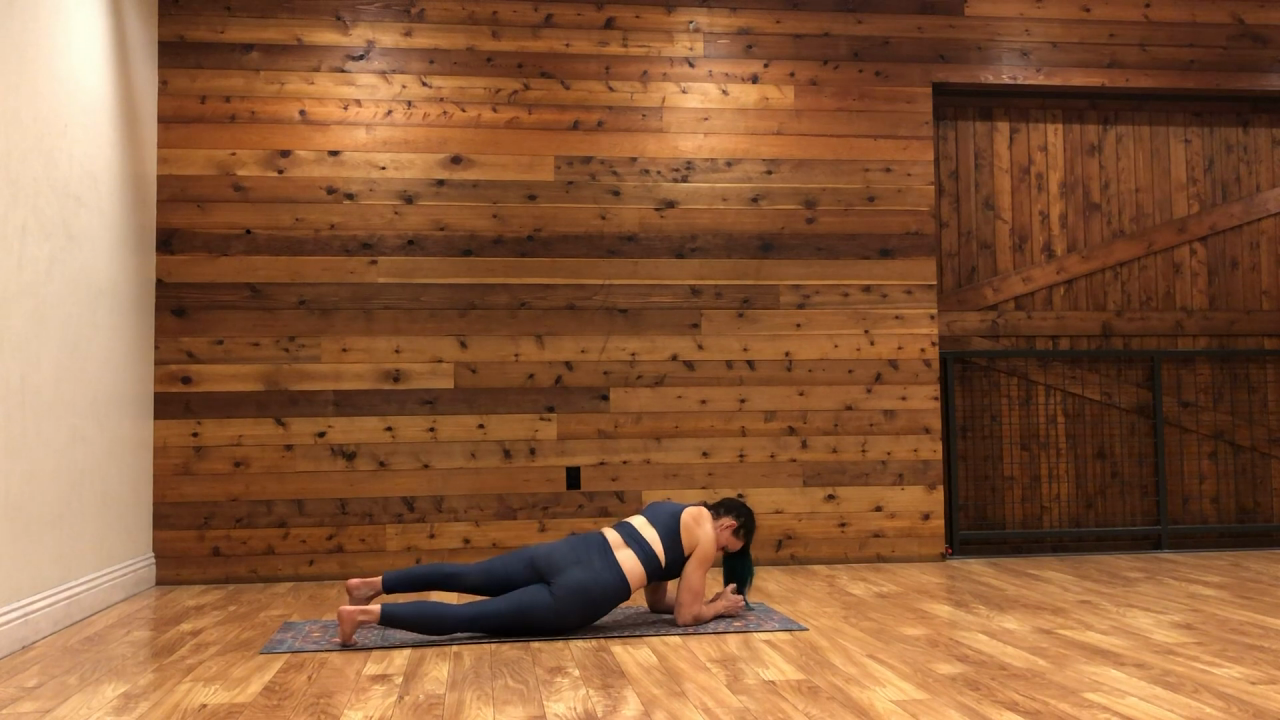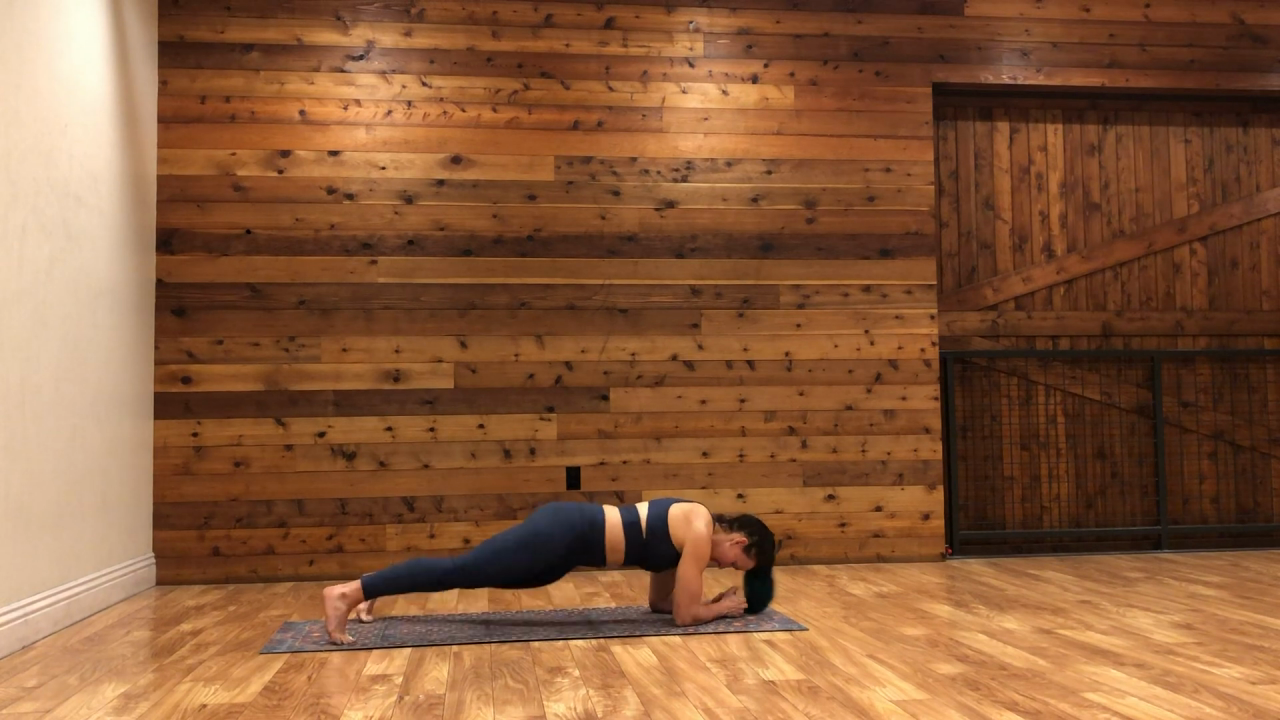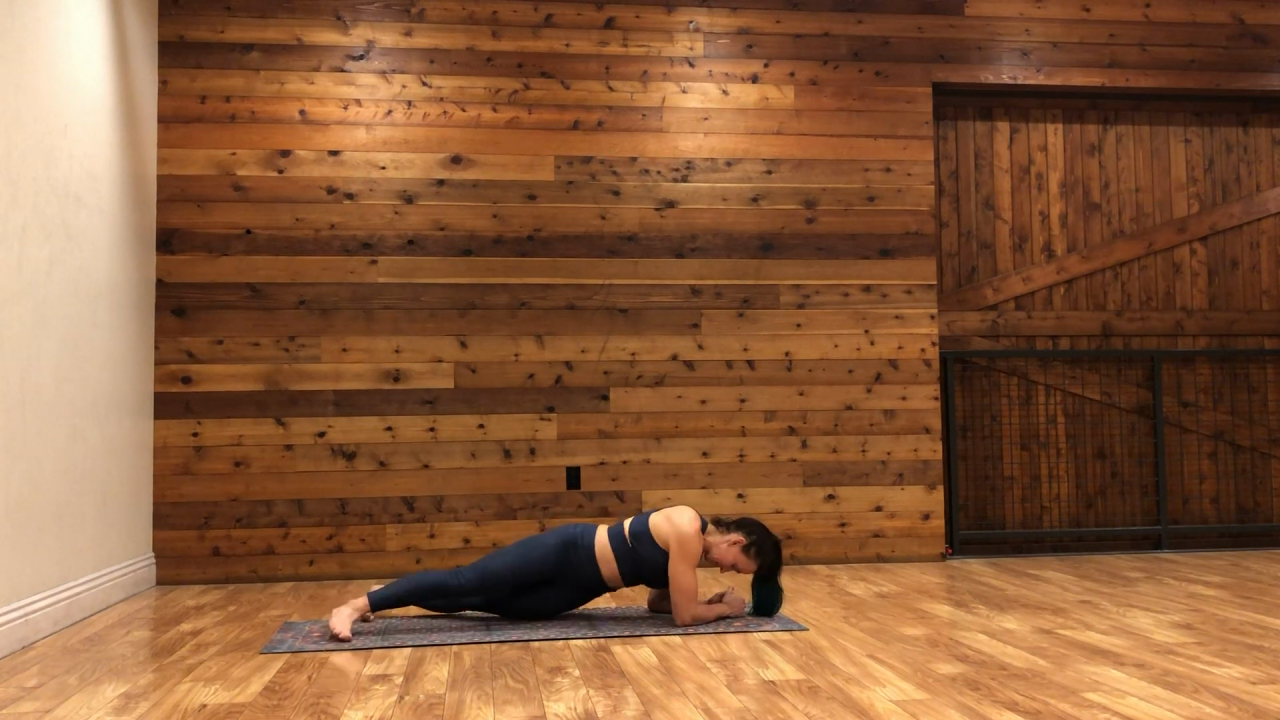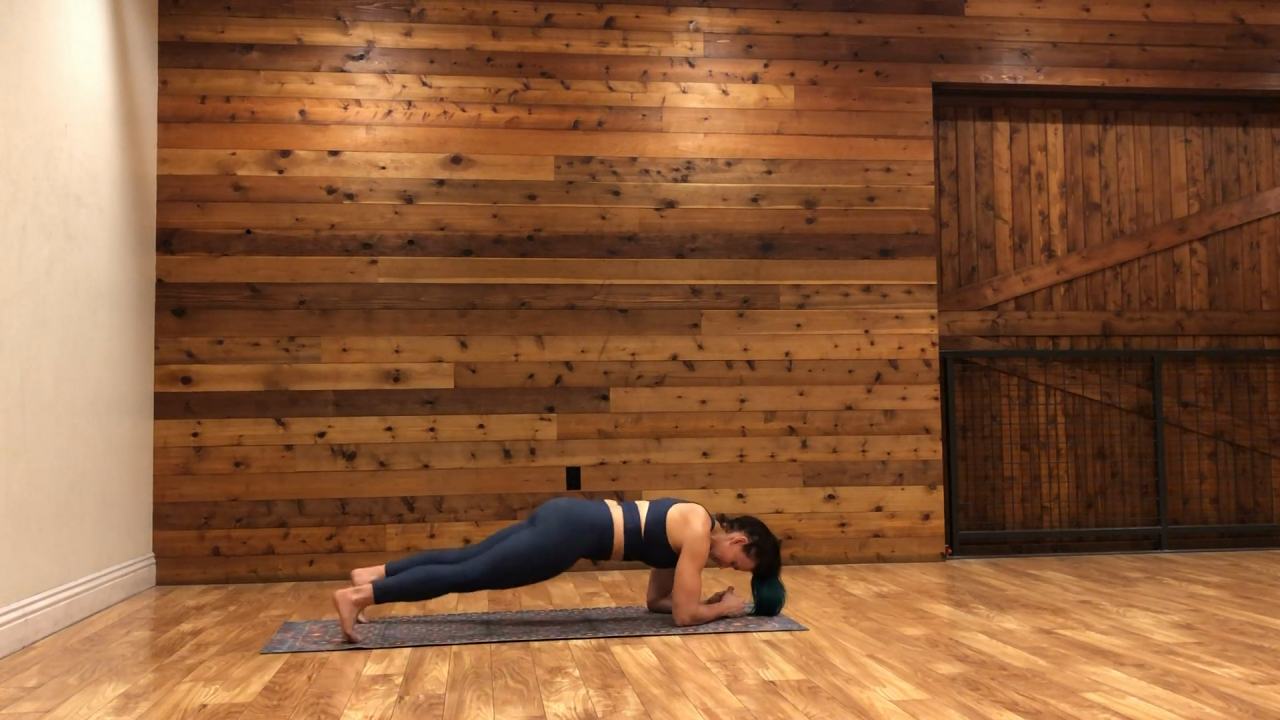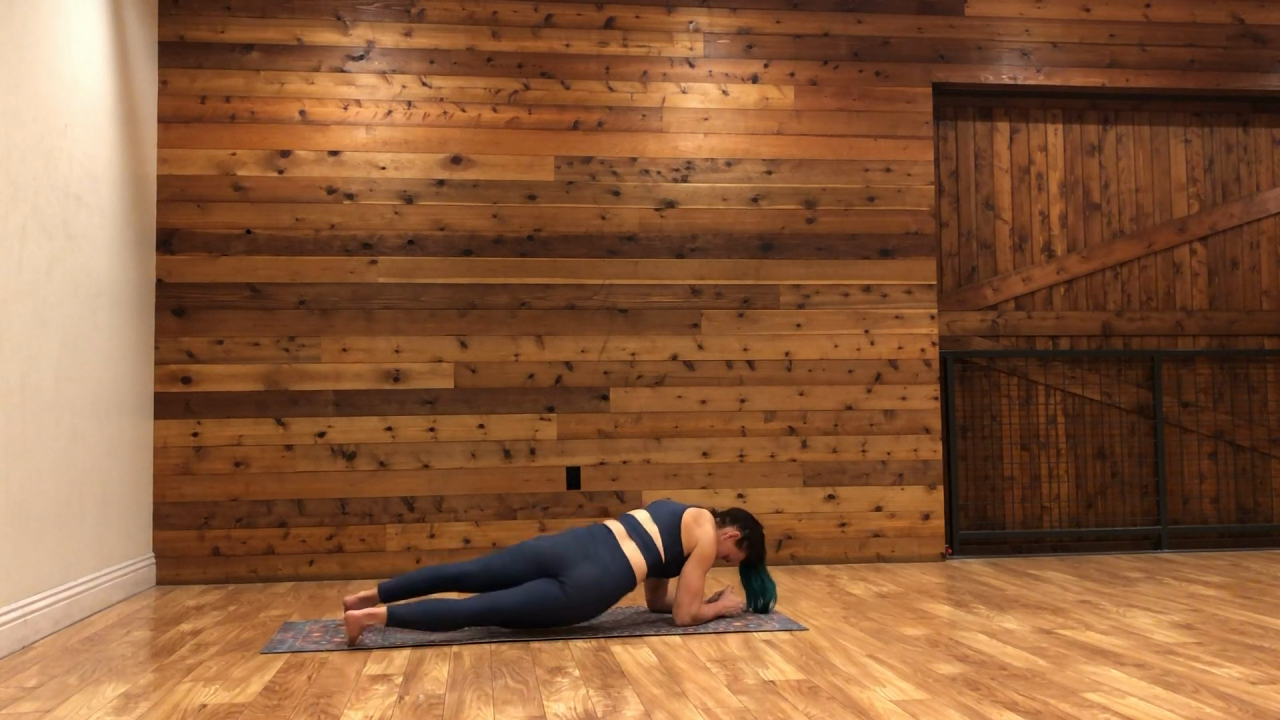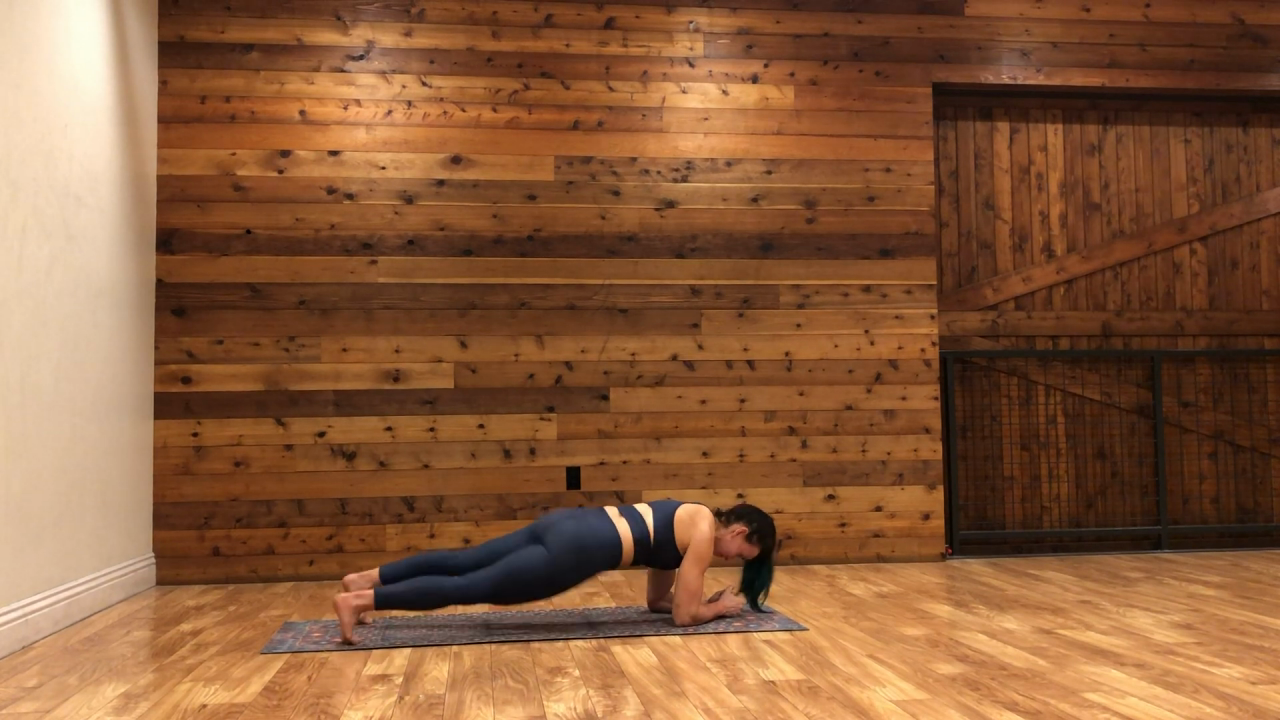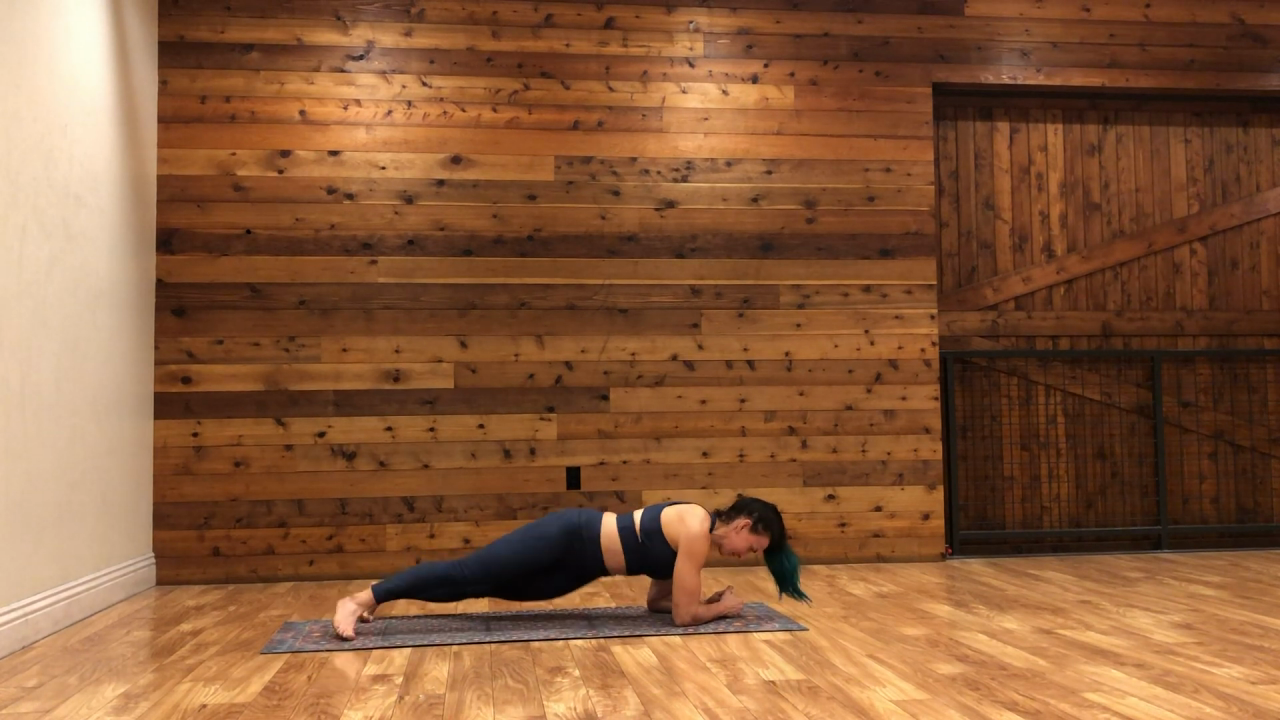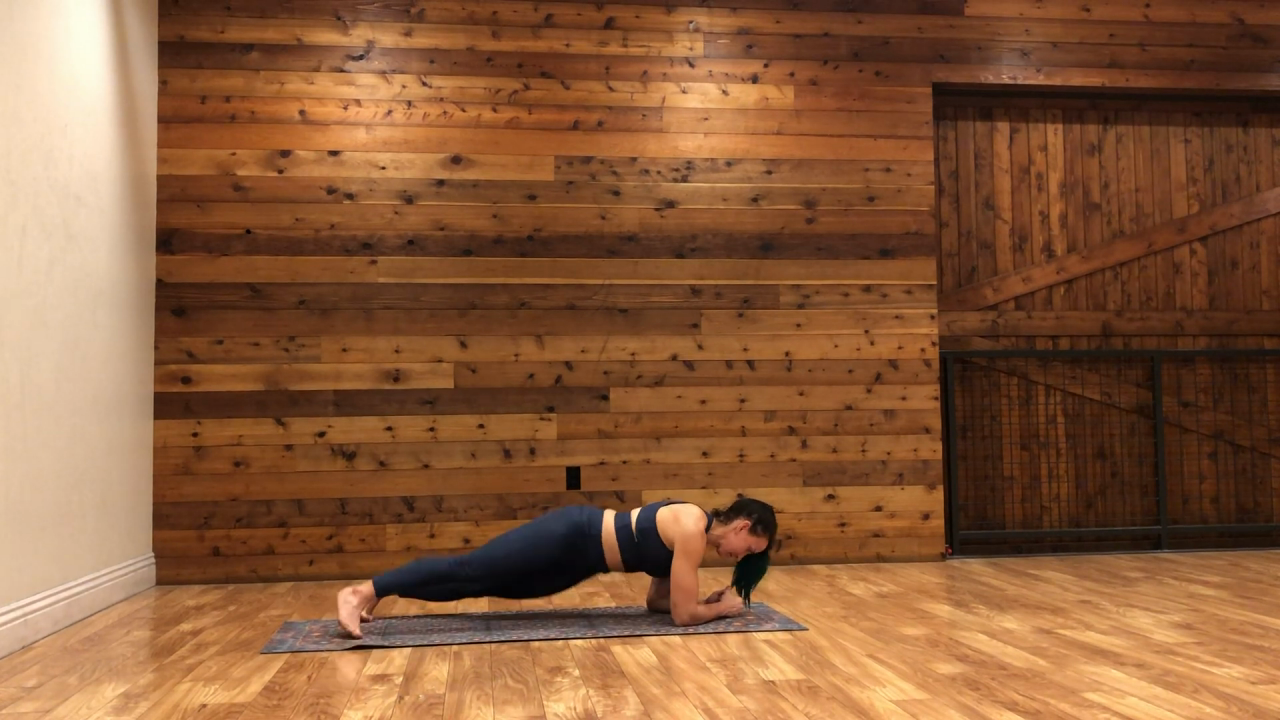
dt=0.4s
person 1, frame 1
left shoulder: (672, 513)
right shoulder: (704, 531)
left elbow: (656, 598)
right elbow: (685, 615)
left wrist: (704, 600)
right wrist: (720, 607)
left hip: (566, 552)
right hip: (582, 591)
left knee: (466, 577)
right knee: (467, 617)
left ankle: (369, 584)
right ankle: (365, 614)
person 1, frame 2
left shoulder: (686, 525)
right shoulder: (700, 533)
left elbow: (660, 602)
right elbow: (684, 615)
left wrist: (708, 601)
right wrist: (722, 607)
left hip: (568, 523)
right hip: (566, 530)
left knee: (468, 568)
right knee: (460, 570)
left ankle: (370, 583)
right ankle: (346, 592)
person 1, frame 3
left shoulder: (694, 542)
right shoulder: (686, 532)
left elbow: (660, 601)
right elbow: (684, 615)
left wrist: (712, 601)
right wrist: (724, 609)
right hip: (565, 553)
left knee: (477, 601)
right knee: (463, 583)
left ankle: (380, 597)
right ankle: (357, 604)
person 1, frame 4
left shoulder: (689, 527)
right shoulder: (699, 534)
left elbow: (657, 600)
right elbow: (684, 614)
left wrist: (708, 599)
right wrist: (724, 608)
left hip: (568, 517)
right hip: (573, 532)
left knee: (465, 560)
right knee: (466, 576)
left ankle: (372, 575)
right ankle: (358, 596)
person 1, frame 5
left shoulder: (677, 516)
right shoulder: (706, 535)
left elbow: (657, 599)
right elbow: (684, 615)
left wrist: (705, 599)
right wrist: (722, 606)
left hip: (570, 543)
right hip: (588, 583)
left knee: (463, 574)
right knee: (477, 609)
left ankle: (368, 596)
right ankle: (369, 617)
person 1, frame 6
left shoulder: (687, 517)
right shoulder: (705, 533)
left elbow: (658, 599)
right elbow: (684, 615)
left wrist: (704, 599)
right wrist: (721, 607)
left hip: (568, 524)
right hip: (580, 547)
left knee: (461, 563)
right knee: (469, 587)
left ankle: (366, 578)
right ankle: (359, 601)
person 1, frame 7
left shoulder: (691, 529)
right shoulder: (695, 530)
left elbow: (659, 601)
right elbow: (684, 614)
left wrist: (708, 599)
right wrist: (722, 607)
left hip: (581, 561)
right hip: (568, 536)
left knee: (482, 586)
right knee: (466, 573)
left ankle: (378, 595)
right ankle: (361, 598)
person 1, frame 8
left shoulder: (693, 532)
right shoulder: (691, 530)
left elbow: (659, 600)
right elbow: (683, 614)
left wrist: (704, 599)
right wrist: (722, 607)
left hip: (580, 560)
right hip: (569, 534)
left knee: (480, 583)
right knee: (468, 570)
left ankle: (379, 589)
right ankle: (361, 591)
